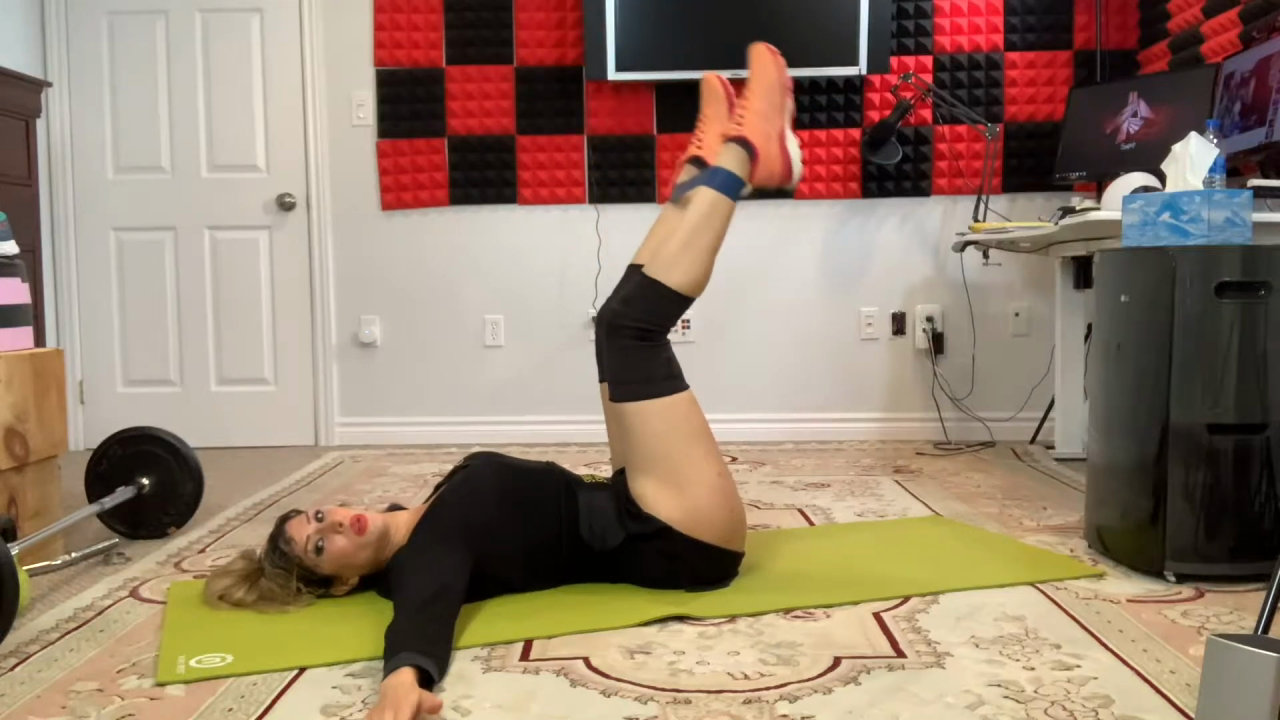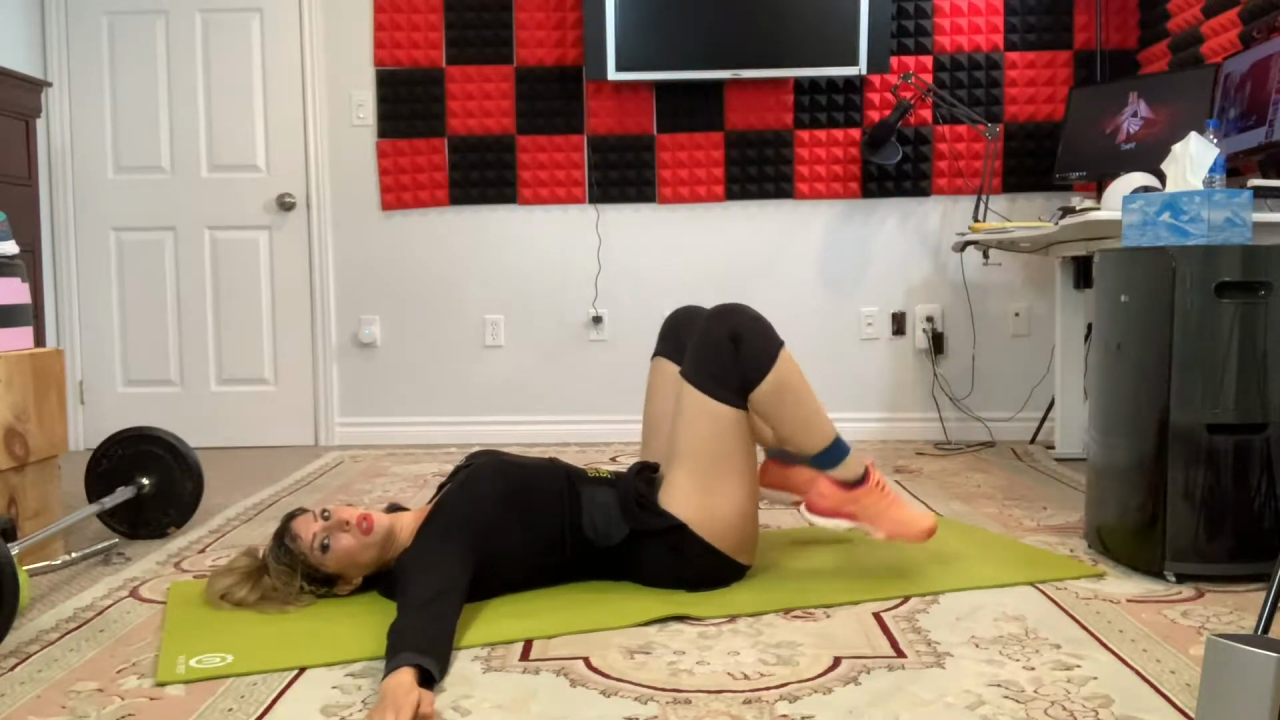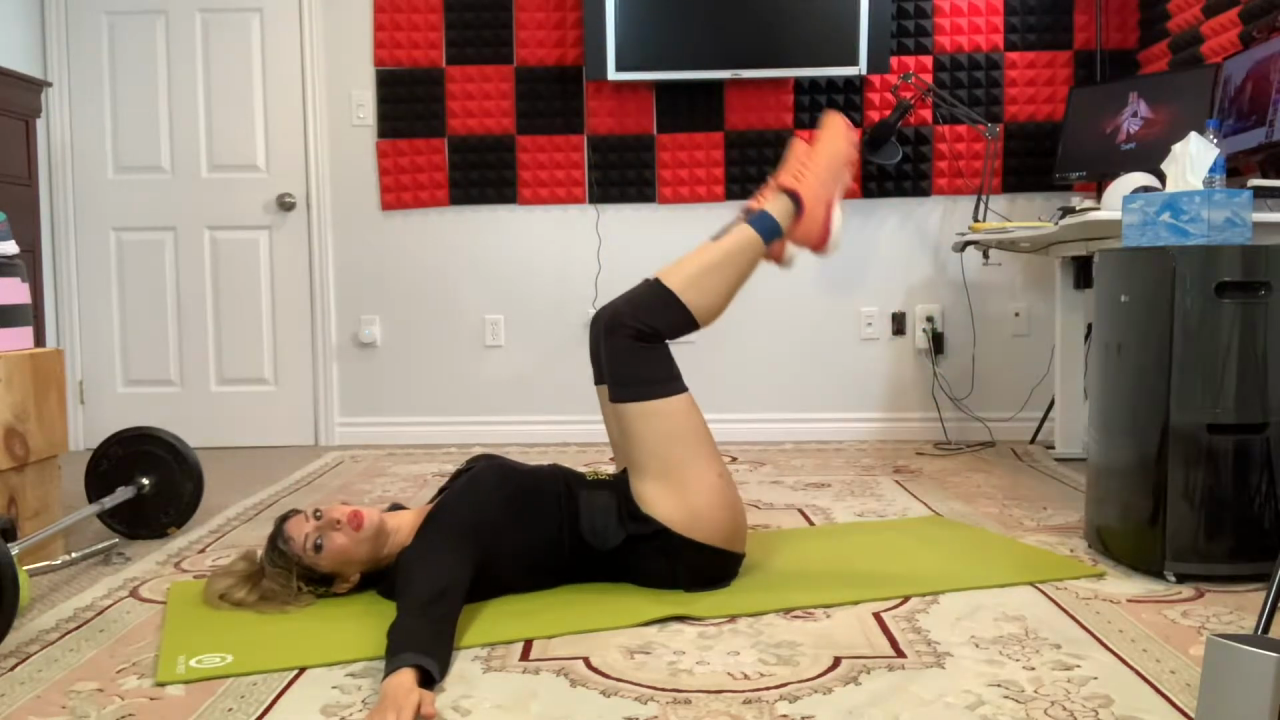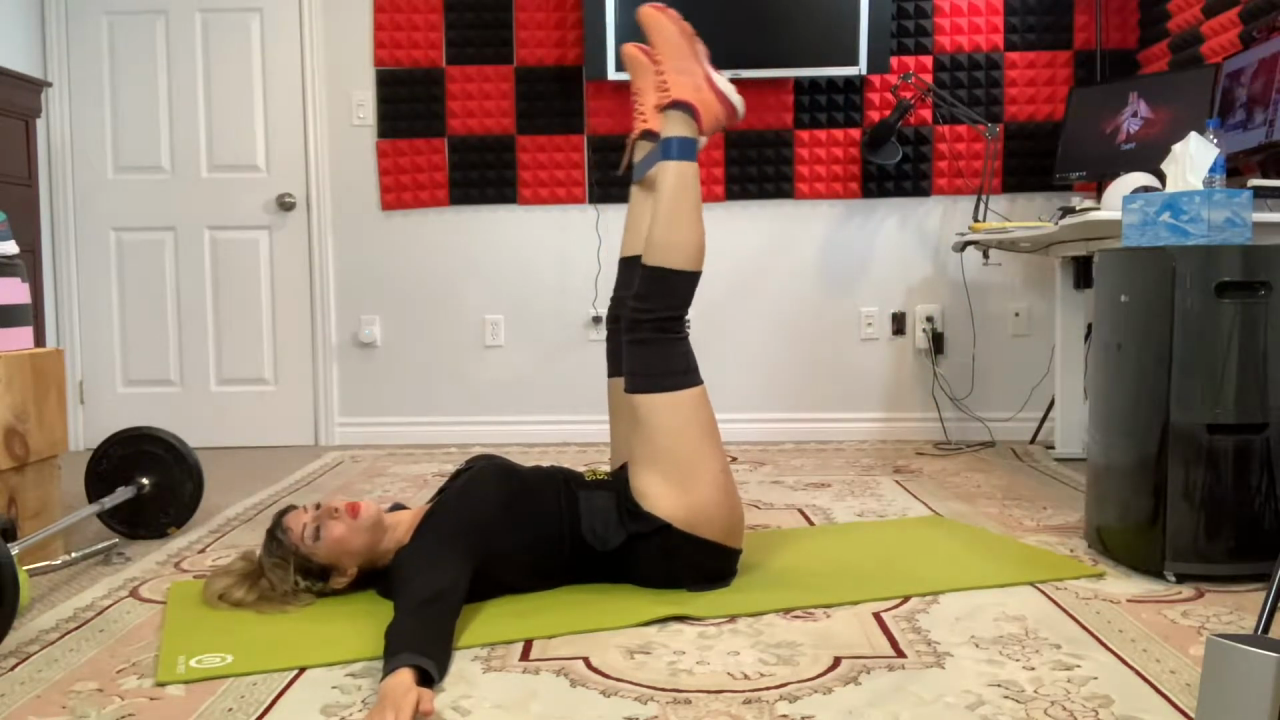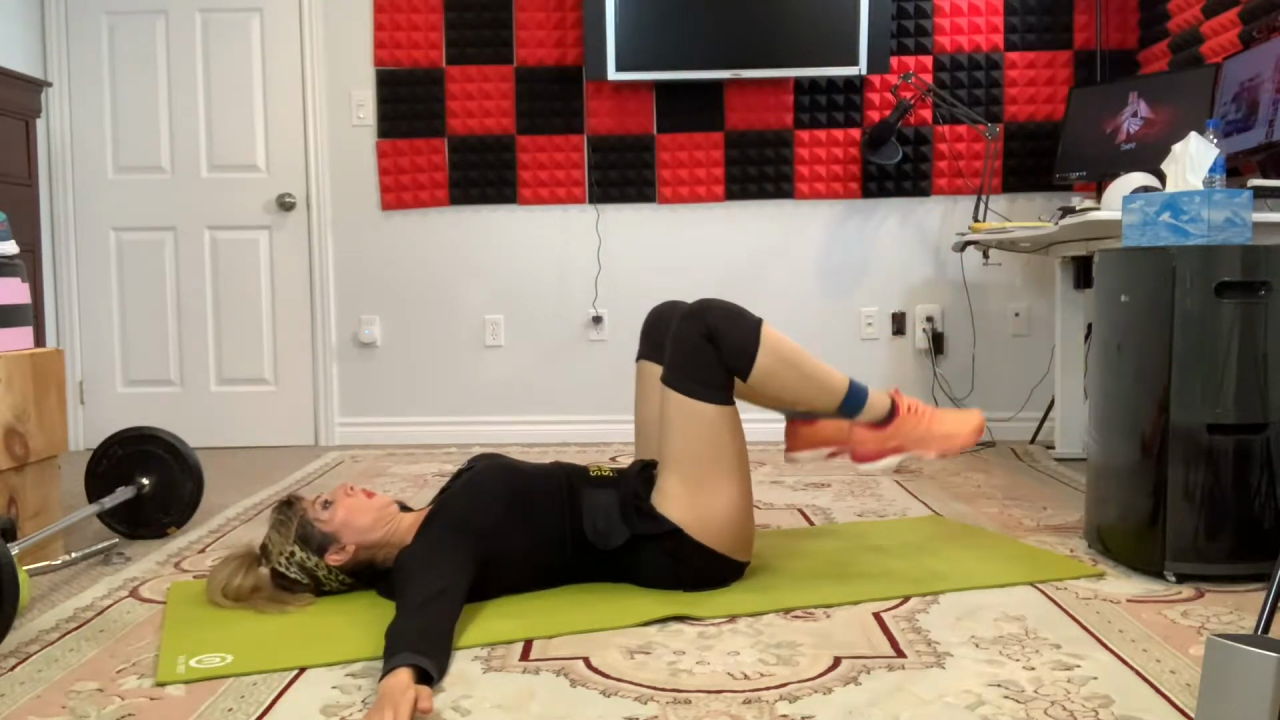
dt=1s
person 1, frame 1
left shoulder: (421, 523)
right shoulder: (418, 564)
right elbow: (423, 618)
left hip: (628, 516)
right hip: (682, 545)
left knee: (626, 323)
right knee: (629, 326)
left ankle: (717, 158)
right ankle: (738, 154)
person 1, frame 2
left shoulder: (424, 521)
right shoulder: (423, 562)
right elbow: (425, 616)
left hip: (638, 497)
right hip: (682, 544)
left knee: (691, 325)
right knee: (731, 330)
left ankle: (795, 468)
right ankle: (856, 489)
person 1, frame 3
left shoulder: (426, 524)
right shoulder: (425, 565)
right elbow: (425, 614)
left hip: (634, 521)
right hip: (684, 545)
left knee: (624, 334)
right knee: (622, 330)
left ankle: (776, 218)
right ankle: (788, 207)
person 1, frame 4
left shoulder: (419, 527)
right shoulder: (419, 564)
right elbow: (425, 612)
left hip: (627, 510)
right hip: (677, 542)
right knee: (651, 319)
left ankle: (658, 131)
right ankle: (680, 118)
person 1, frame 5
left shoulder: (422, 531)
right shoulder: (423, 562)
right elbow: (424, 615)
left hip: (637, 500)
right hip: (681, 543)
left knee: (671, 321)
right knee: (704, 327)
left ankle: (821, 421)
right ankle: (881, 417)
